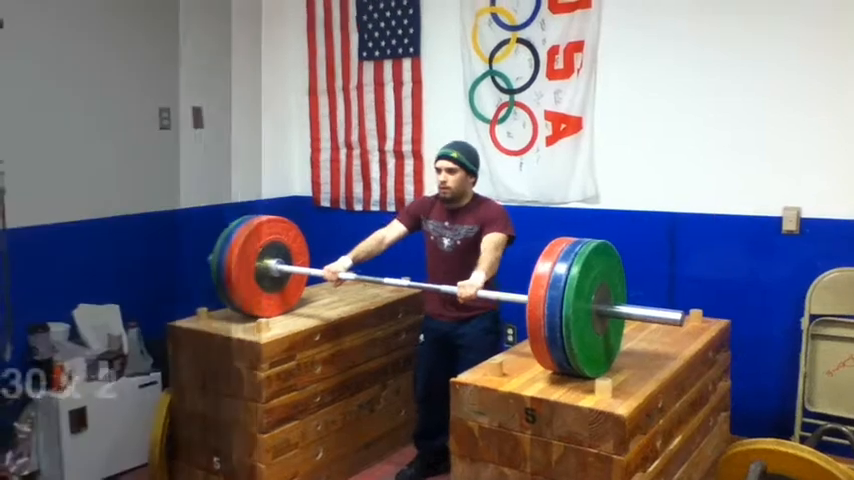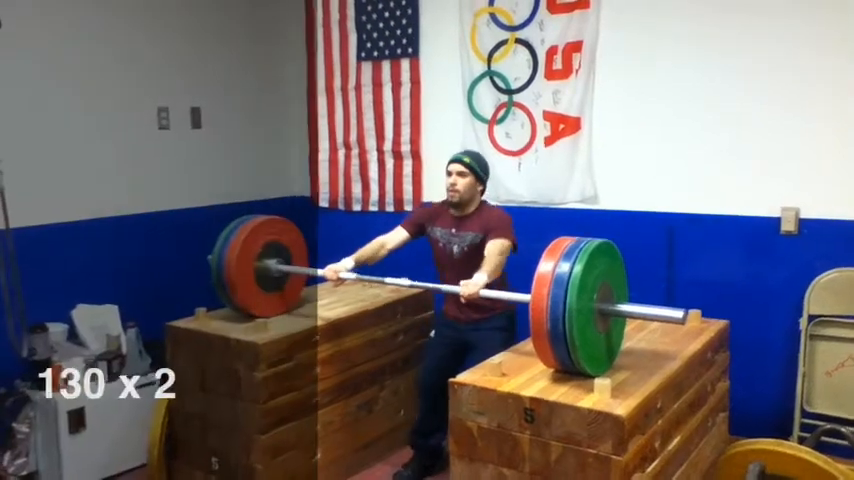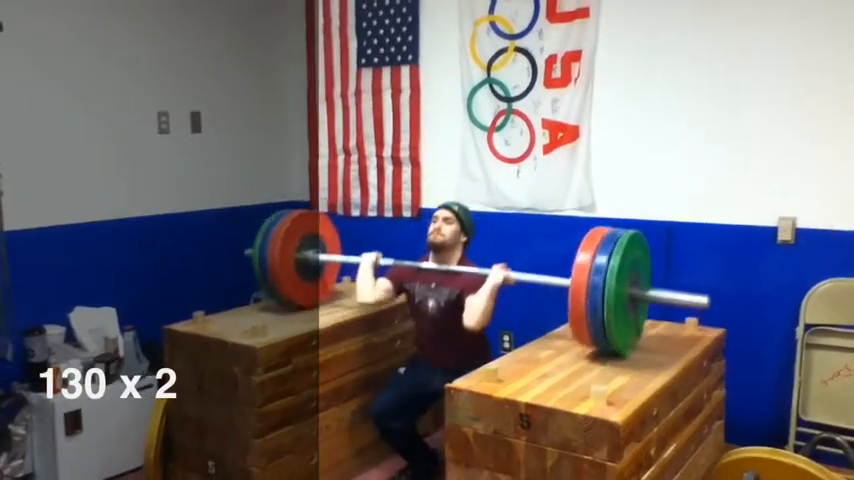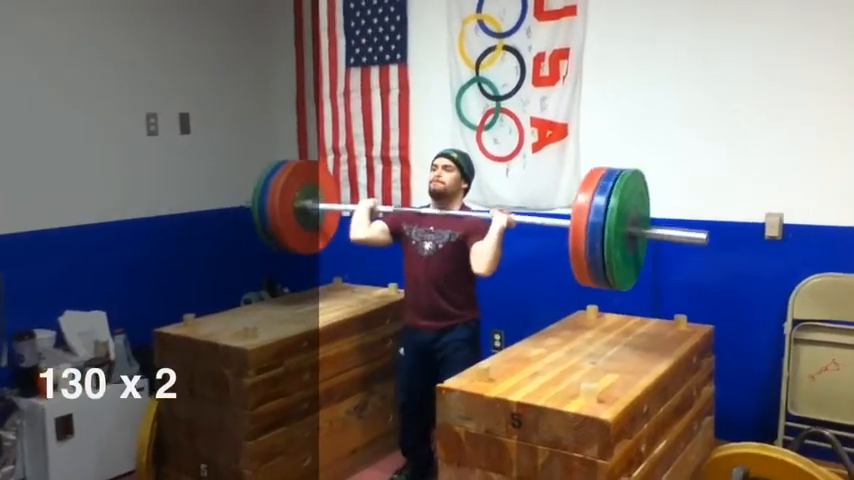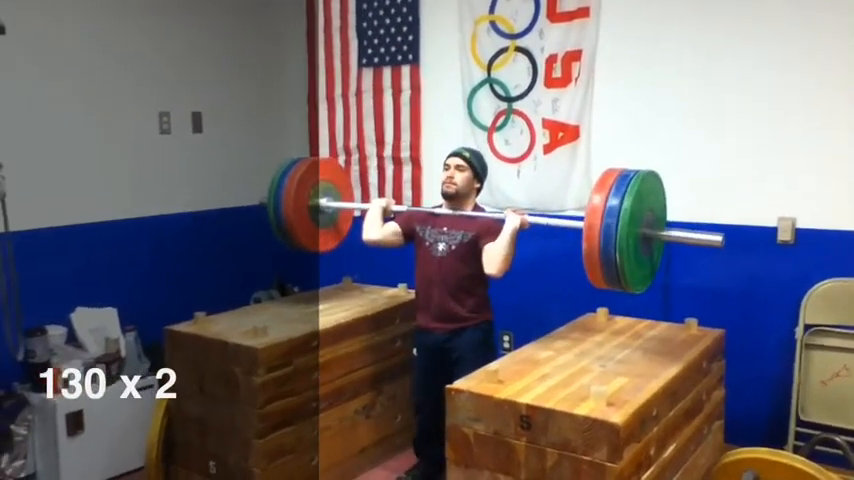
dt=0.7s
person 1, frame 1
left shoulder: (491, 213)
right shoulder: (424, 207)
left elbow: (491, 251)
right elbow: (385, 236)
left wrist: (476, 280)
right wrist: (347, 261)
left hip: (477, 321)
right hip: (436, 318)
right knee: (428, 390)
person 1, frame 2
left shoulder: (495, 219)
right shoulder: (430, 214)
left elbow: (496, 255)
right elbow: (387, 242)
left wrist: (480, 280)
right wrist: (349, 262)
left hip: (492, 322)
right hip: (452, 318)
right knee: (431, 385)
right ankle: (427, 453)
person 1, frame 3
left shoulder: (472, 278)
right shoulder: (409, 272)
left elbow: (473, 323)
right elbow: (366, 297)
left wrist: (494, 283)
right wrist: (367, 264)
left hip: (467, 369)
right hip: (425, 364)
right knee: (383, 413)
person 1, frame 4
left shoulder: (473, 224)
right shoulder: (406, 218)
left elbow: (483, 267)
right elbow: (359, 235)
left wrist: (498, 227)
right wrist: (364, 207)
left hip: (458, 332)
right hip: (415, 330)
right knee: (411, 404)
person 1, frame 5
left shoulder: (487, 225)
right shoulder: (420, 219)
left elbow: (494, 268)
right elbow: (373, 236)
left wrist: (512, 227)
right wrist: (378, 208)
left hip: (470, 333)
right hip: (427, 331)
right knee: (426, 405)
